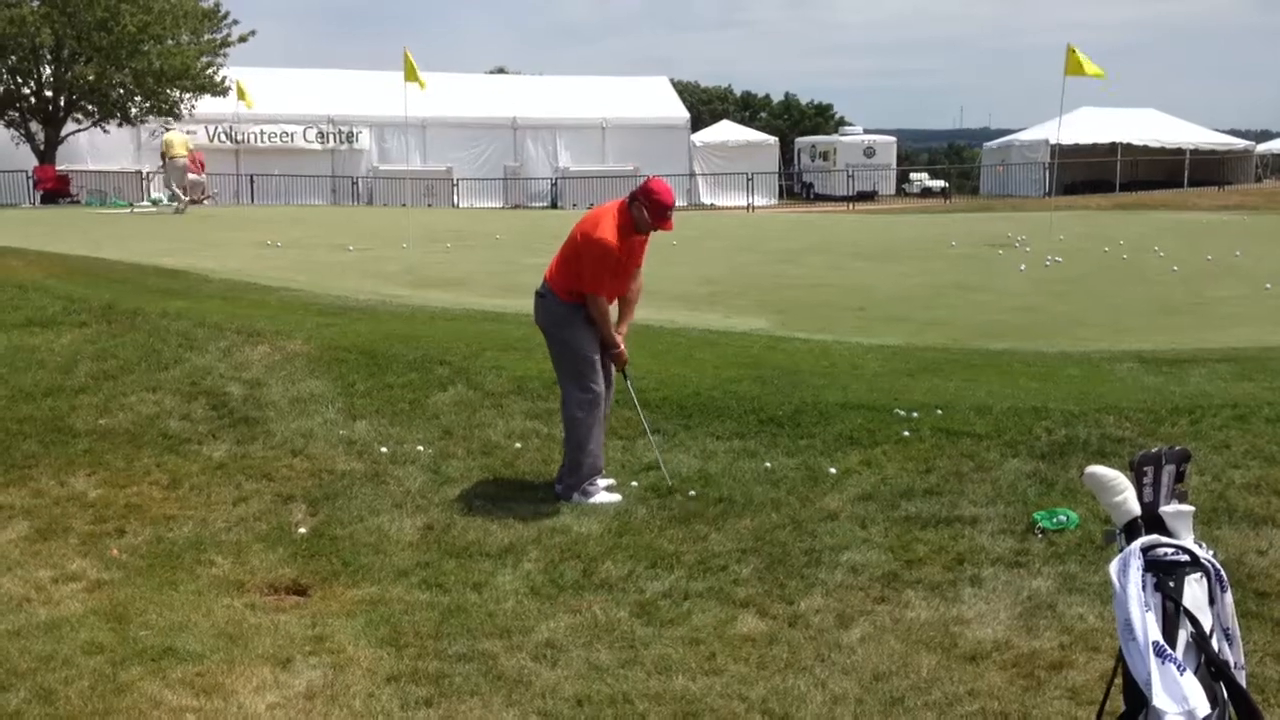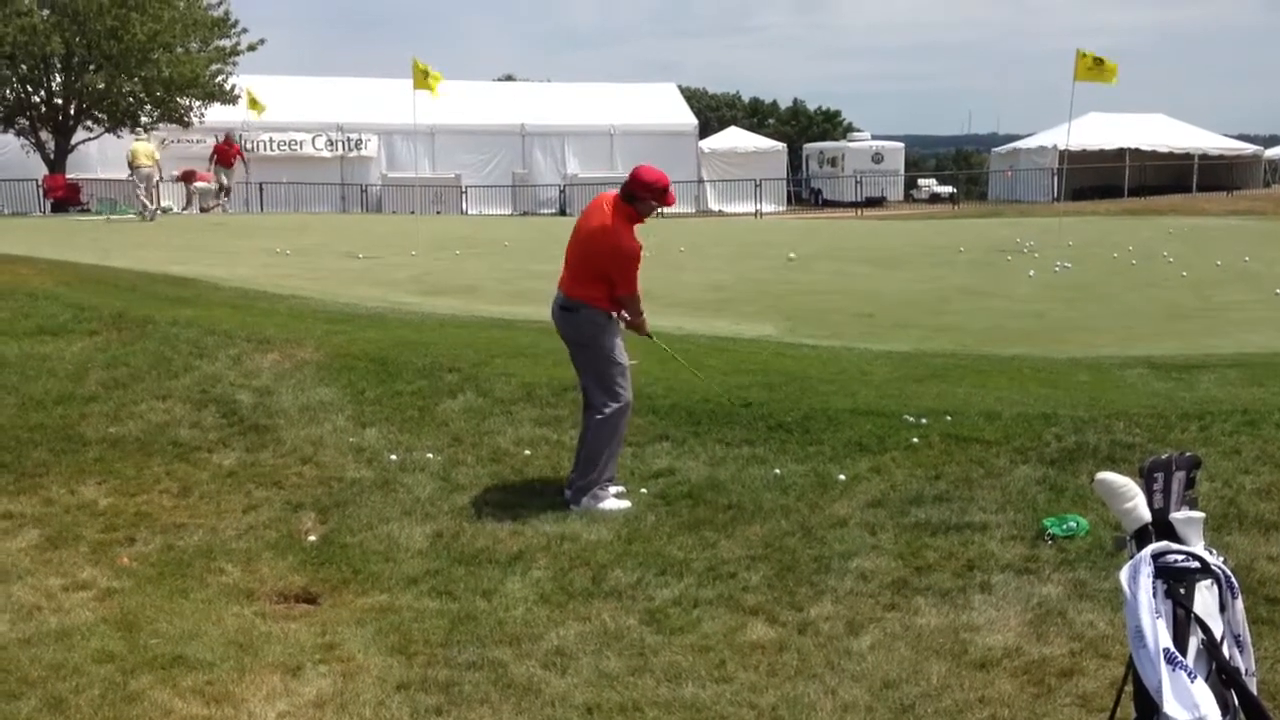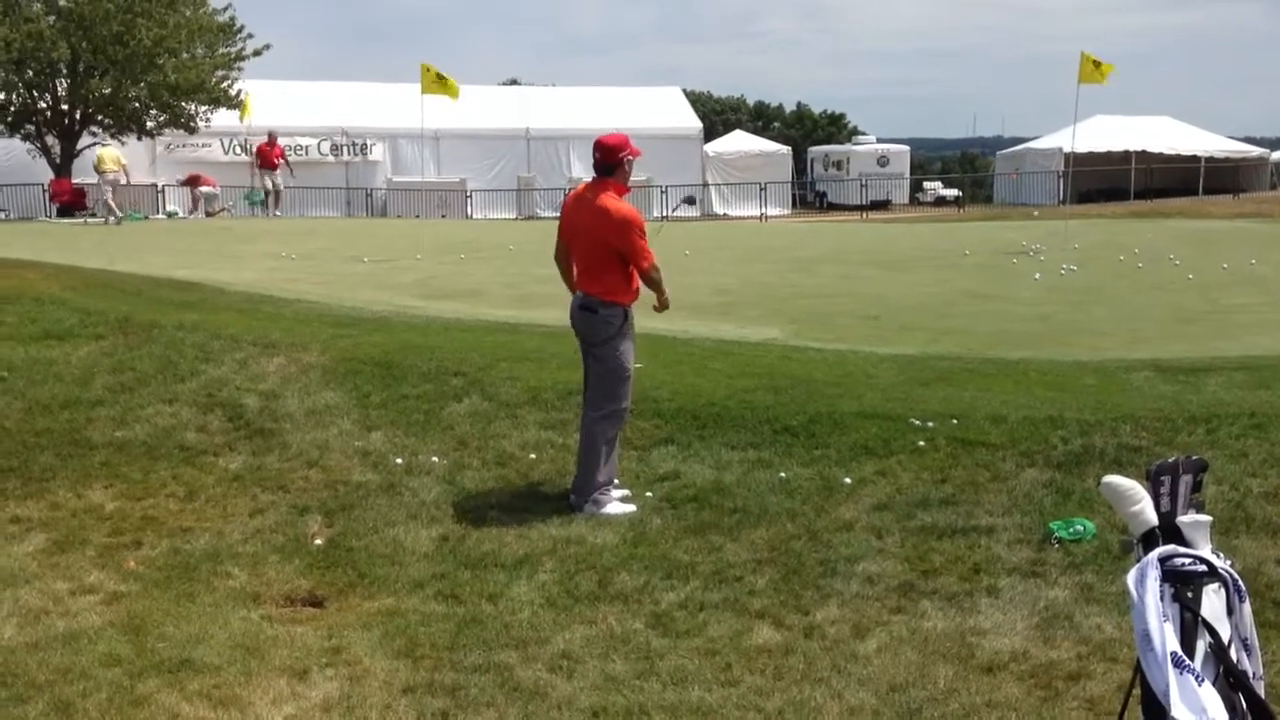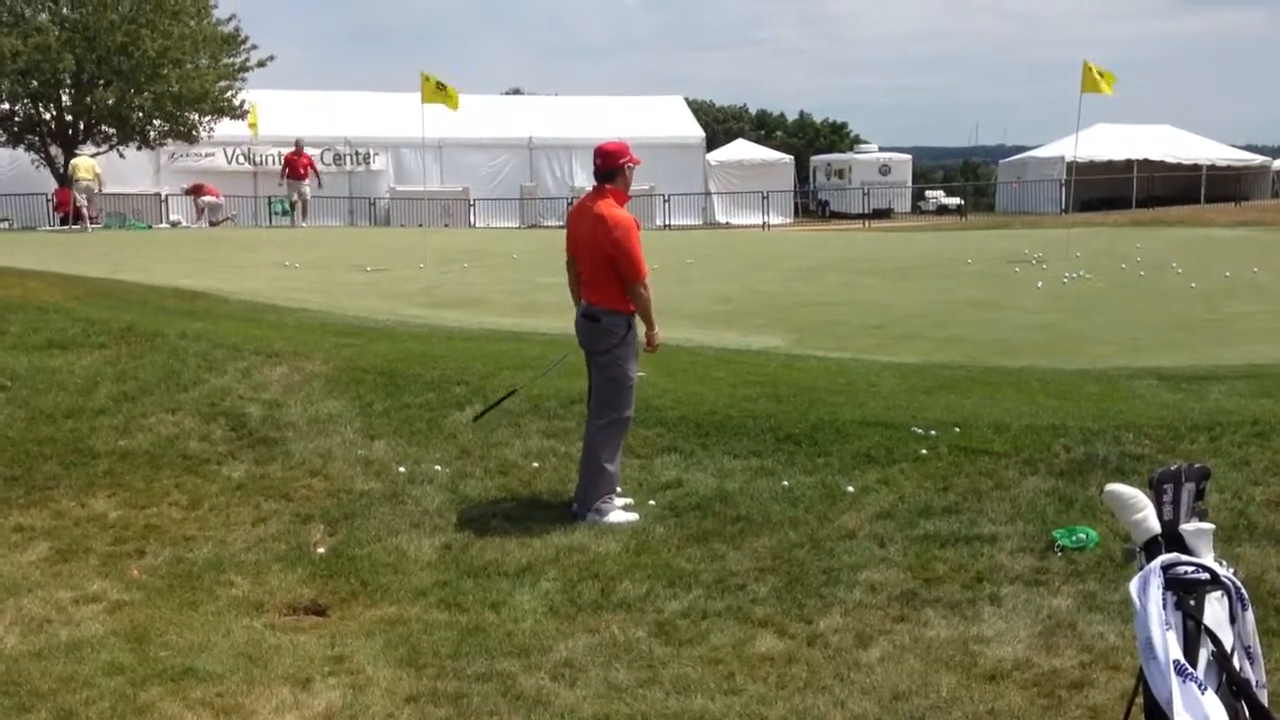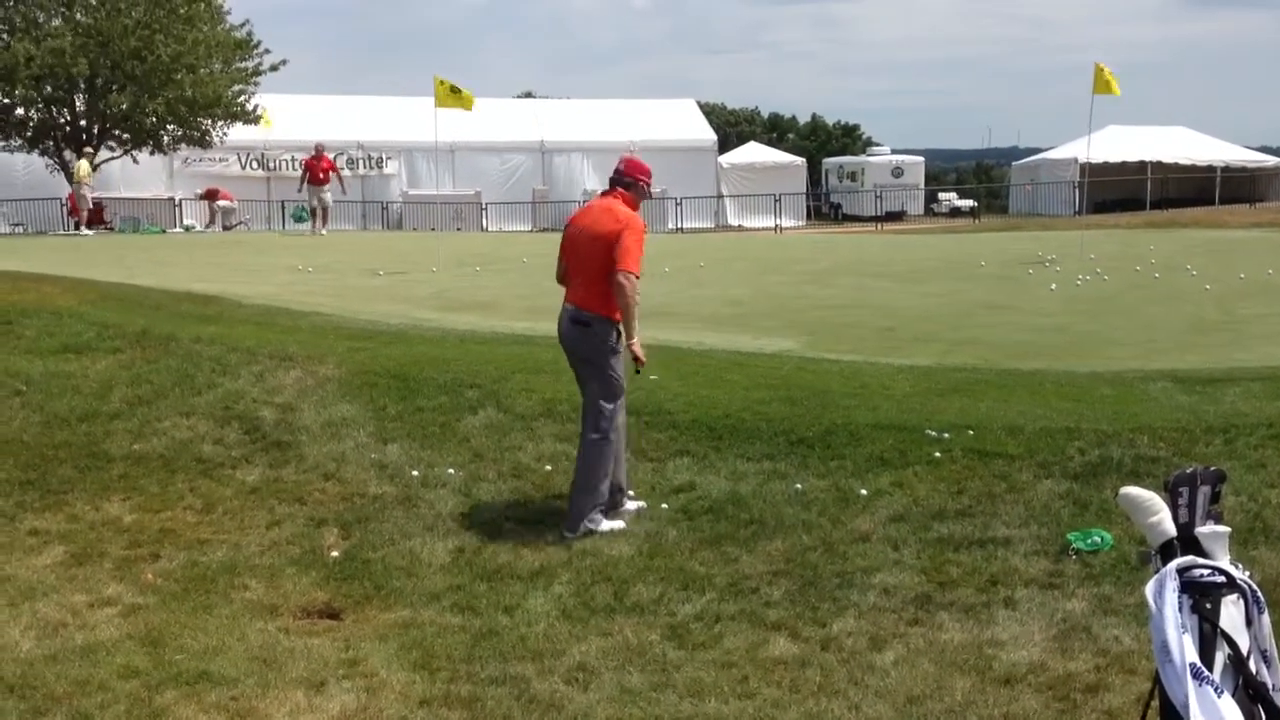
dt=1s
person 1, frame 1
left shoulder: (639, 226)
right shoulder: (602, 236)
left elbow: (632, 279)
right elbow: (595, 298)
left wrist: (621, 333)
right wrist: (613, 344)
left hip: (586, 307)
right hip: (562, 308)
left knee: (602, 386)
right knee: (586, 393)
left ankle: (583, 471)
right ankle: (578, 485)
person 1, frame 2
left shoulder: (604, 200)
right shoulder: (624, 243)
right elbow: (628, 297)
left wrist: (626, 311)
right wrist: (638, 321)
left hip: (570, 306)
right hip: (589, 317)
left knee: (600, 398)
right knee: (615, 402)
left ankle: (585, 478)
right ankle: (587, 491)
person 1, frame 3
left shoulder: (575, 199)
right shoulder: (623, 214)
left elbow: (561, 254)
right elbow: (648, 269)
right wrist: (662, 296)
left hip: (583, 306)
right hip: (609, 315)
left knee: (598, 401)
right knee: (609, 406)
left ankle: (596, 481)
right ankle: (590, 496)
person 1, frame 4
left shoulder: (580, 209)
right shoulder: (619, 220)
left elbow: (572, 268)
right elbow: (638, 285)
right wrist: (651, 328)
left hip: (589, 316)
right hip: (613, 323)
left knee: (603, 410)
right knee: (612, 414)
left ankle: (599, 490)
right ankle: (593, 503)
person 1, frame 5
left shoulder: (582, 213)
right shoulder: (629, 221)
left elbow: (562, 275)
right elbow: (624, 282)
right wrist: (633, 339)
left hip: (571, 318)
right hip: (596, 326)
left knee: (608, 411)
right knee: (603, 420)
left ankle: (611, 497)
right ankle: (582, 516)
